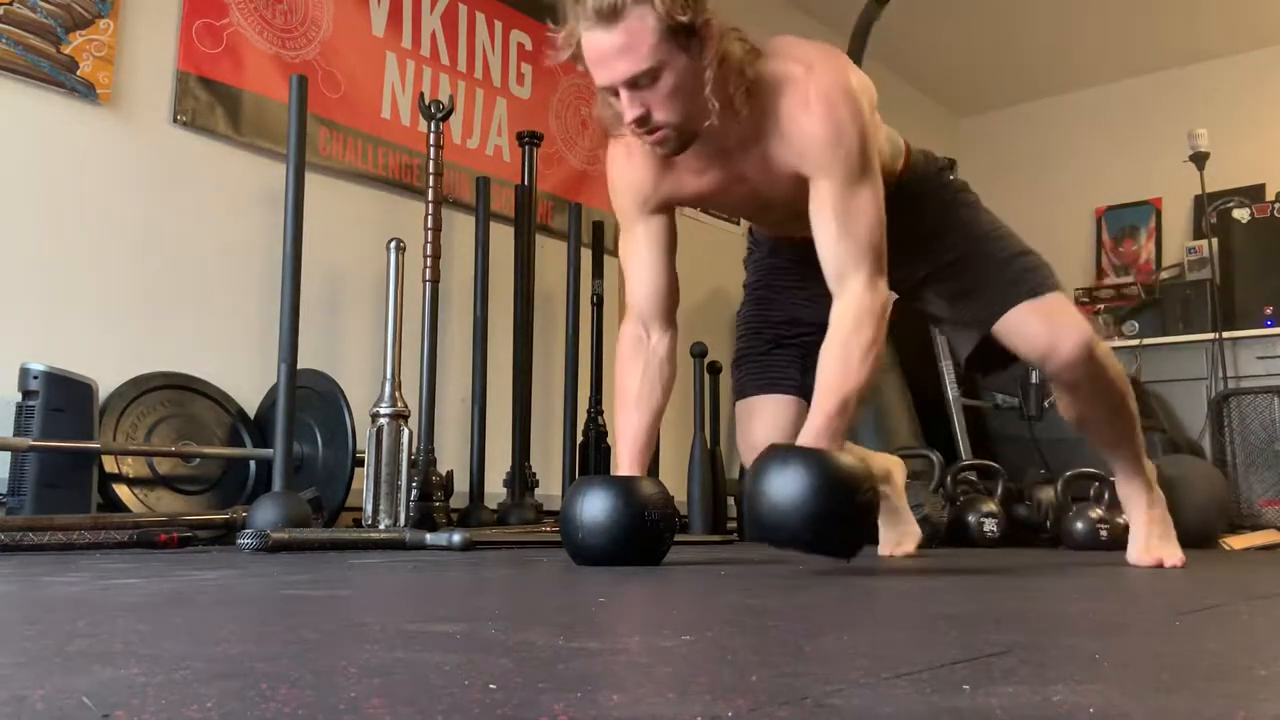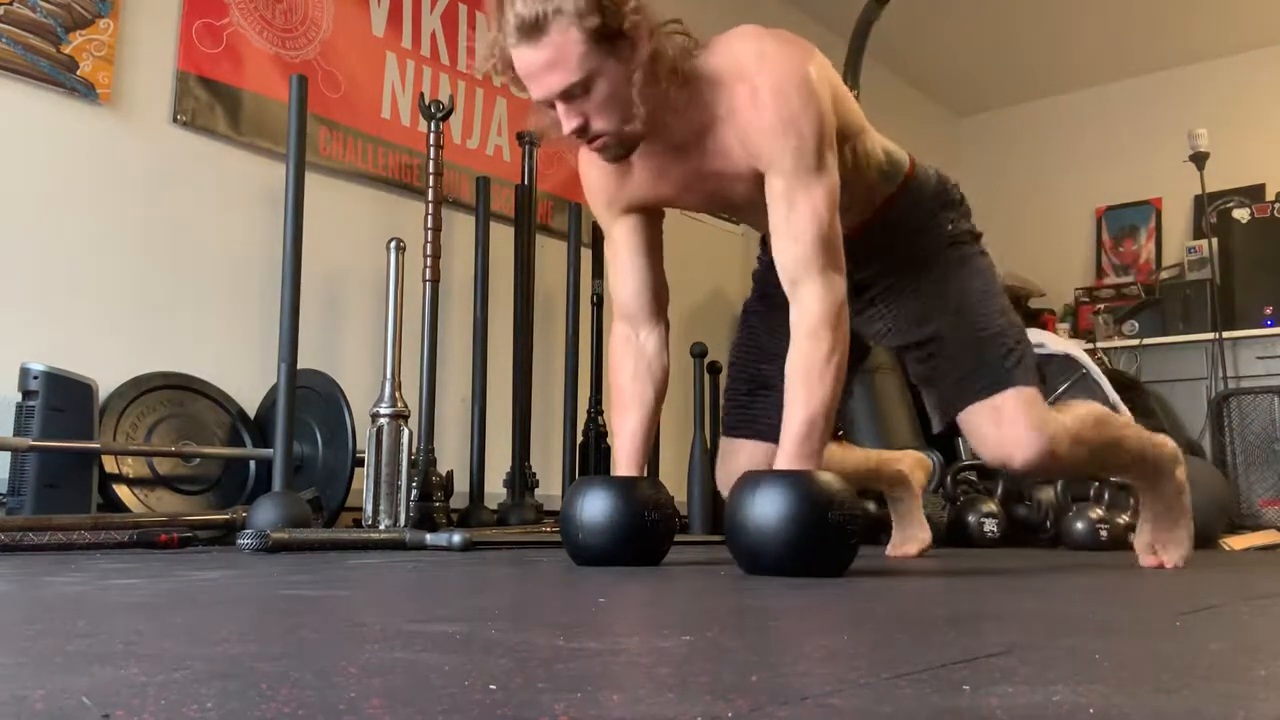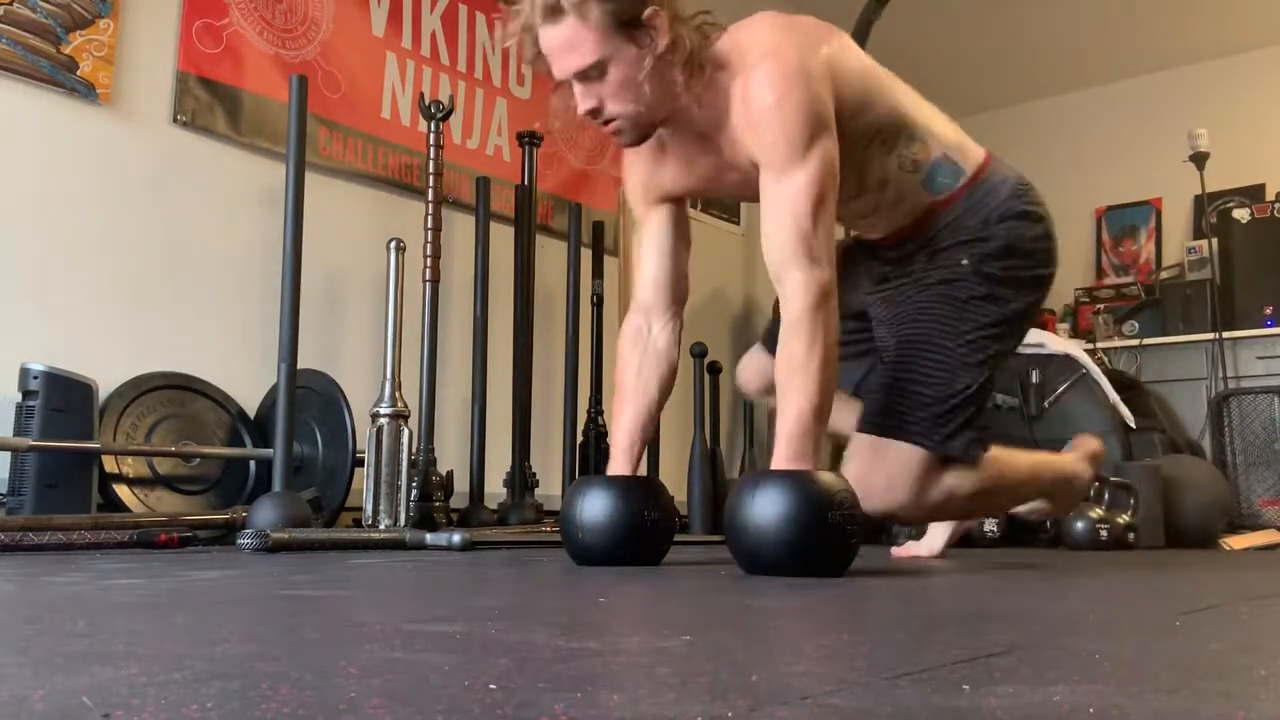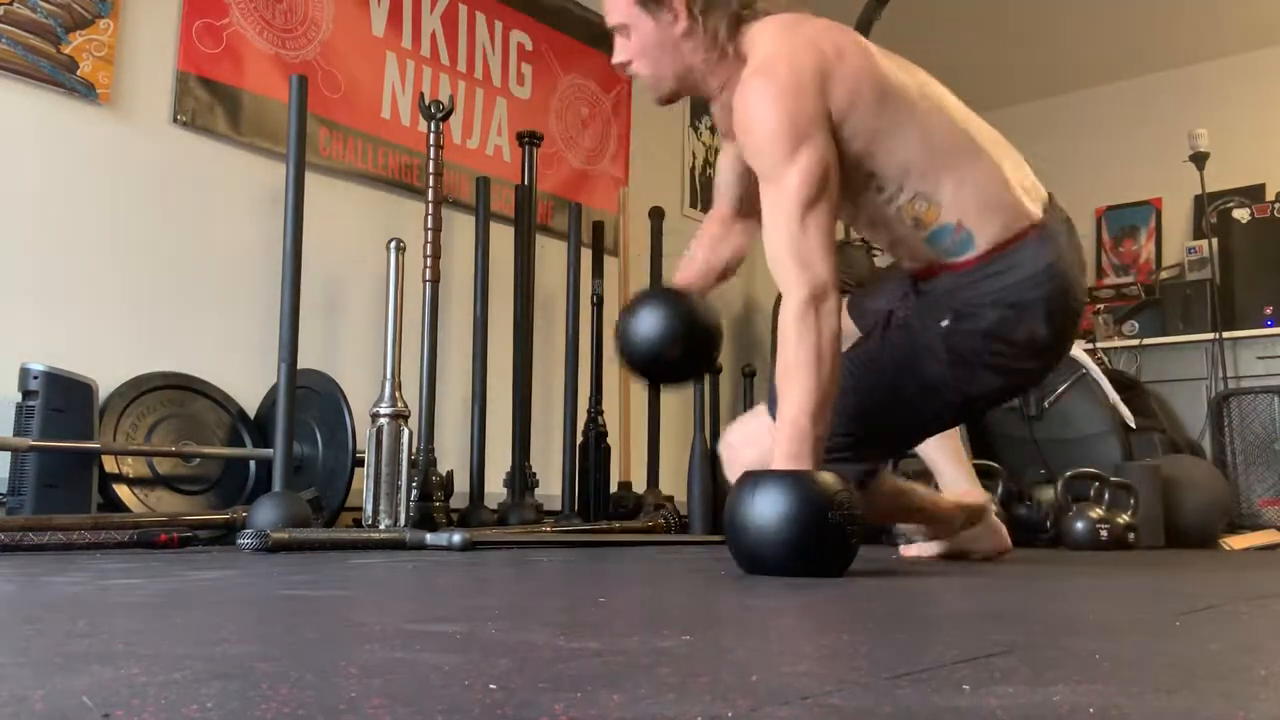
dt=0.3s
person 1, frame 1
left shoulder: (814, 96)
right shoulder: (635, 160)
left elbow: (862, 291)
right elbow: (647, 328)
left wrist: (817, 445)
left hip: (908, 201)
right hip: (788, 245)
left knee: (1068, 345)
right knee: (768, 458)
left ankle: (1140, 492)
right ankle: (879, 476)
person 1, frame 2
left shoulder: (767, 85)
right shoulder: (607, 166)
left elbow: (817, 297)
right elbow: (637, 328)
left wrist: (795, 475)
right wrist: (627, 485)
left hip: (908, 227)
right hip: (793, 257)
left knee: (1021, 445)
right knee: (744, 482)
left ankle: (1153, 463)
right ankle: (901, 477)
person 1, frame 3
left shoulder: (767, 76)
right shoulder: (651, 157)
left elbow: (805, 288)
right elbow: (653, 319)
left wrist: (791, 477)
right wrist: (619, 477)
left hip: (980, 230)
right hip: (892, 242)
left knee: (882, 488)
right knee: (767, 383)
left ankle: (1070, 470)
person 1, frame 4
left shoulder: (773, 81)
right shoulder: (744, 70)
left elbow: (808, 295)
right elbow: (733, 221)
left hip: (1003, 295)
left knee: (751, 456)
right knee: (854, 324)
left ankle: (952, 513)
right ankle: (966, 507)
